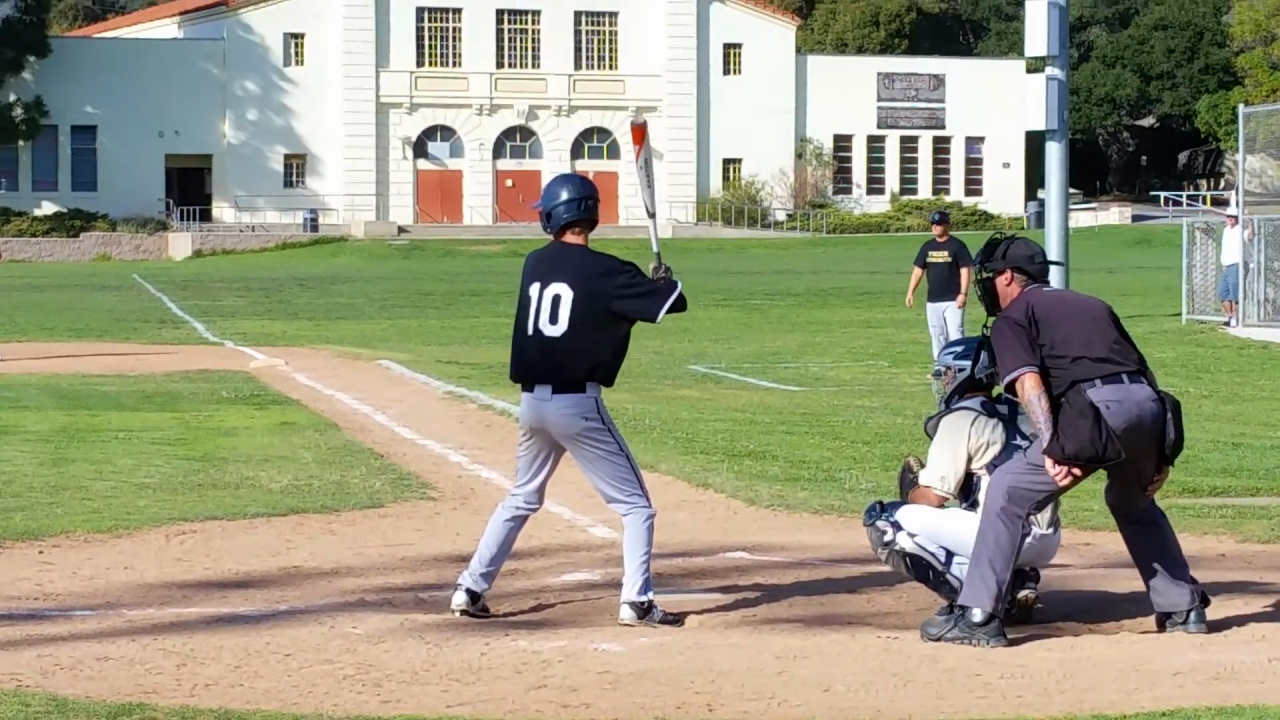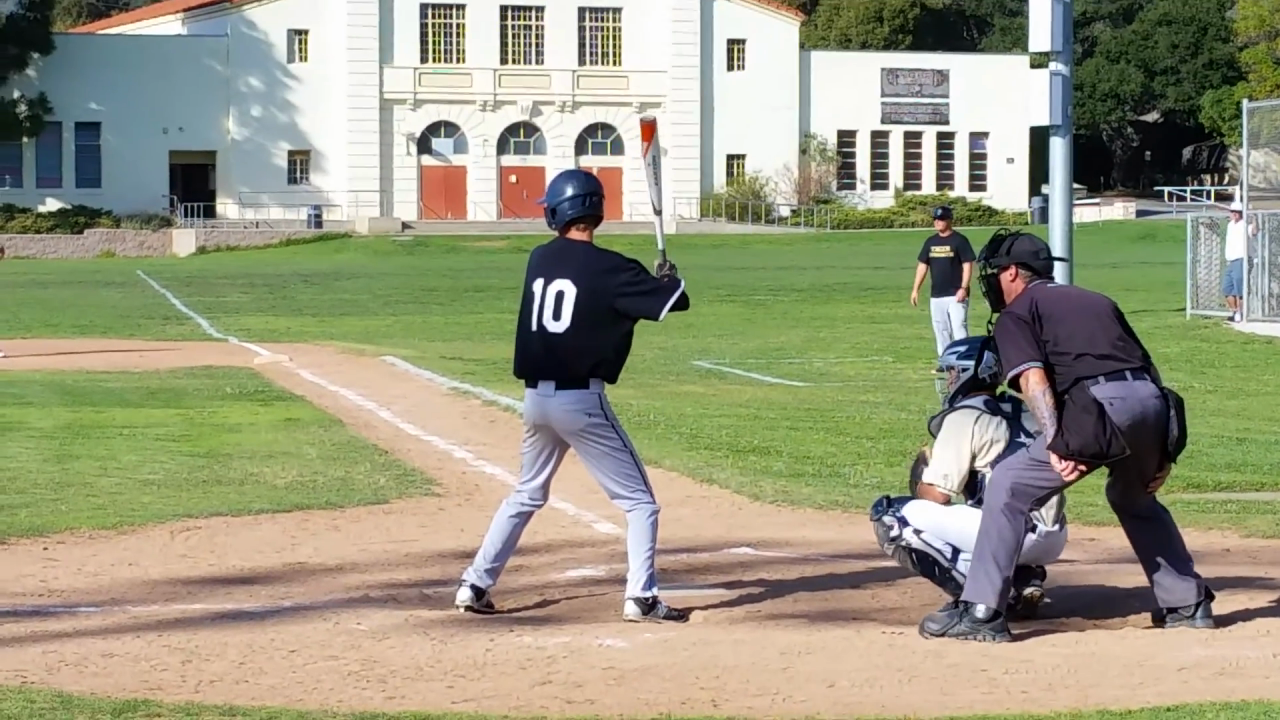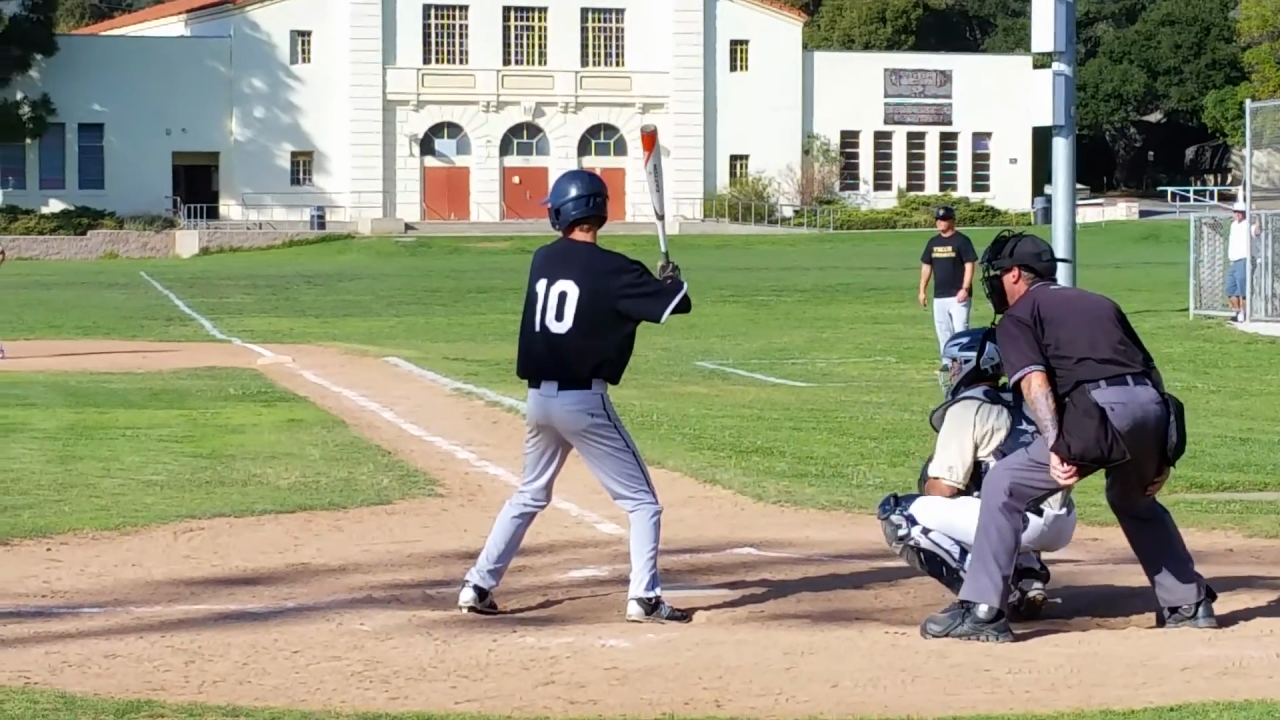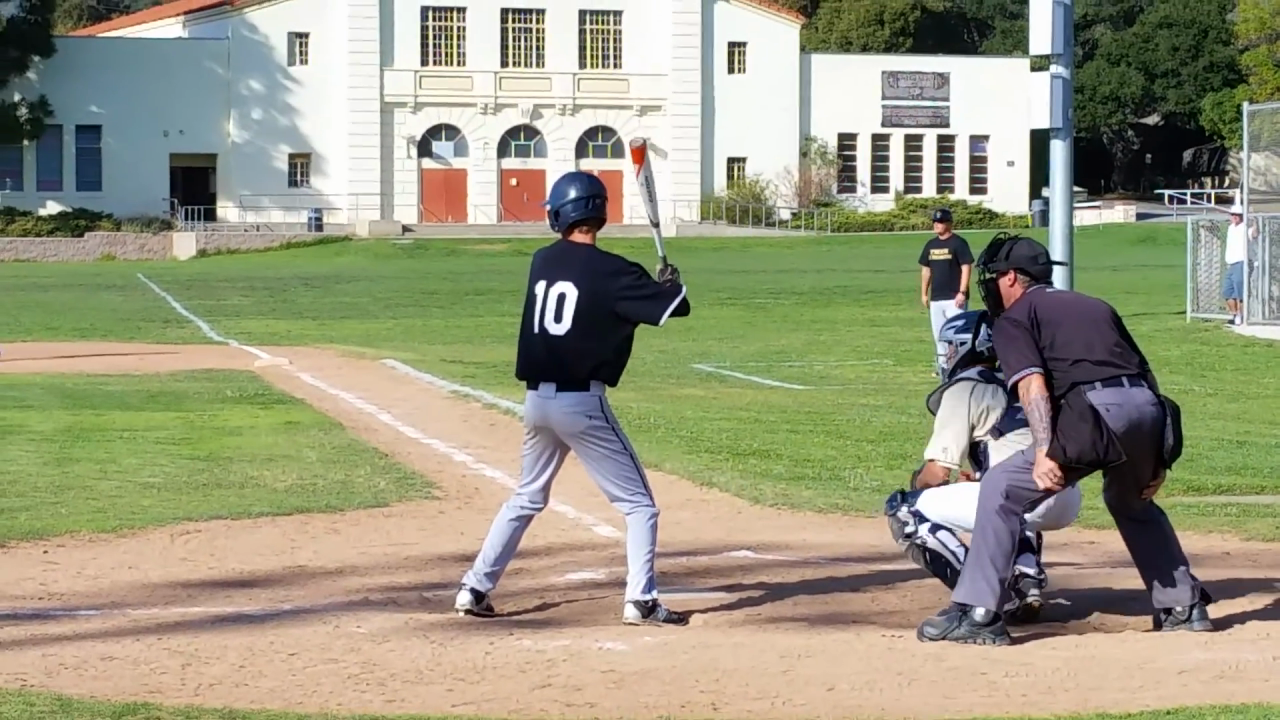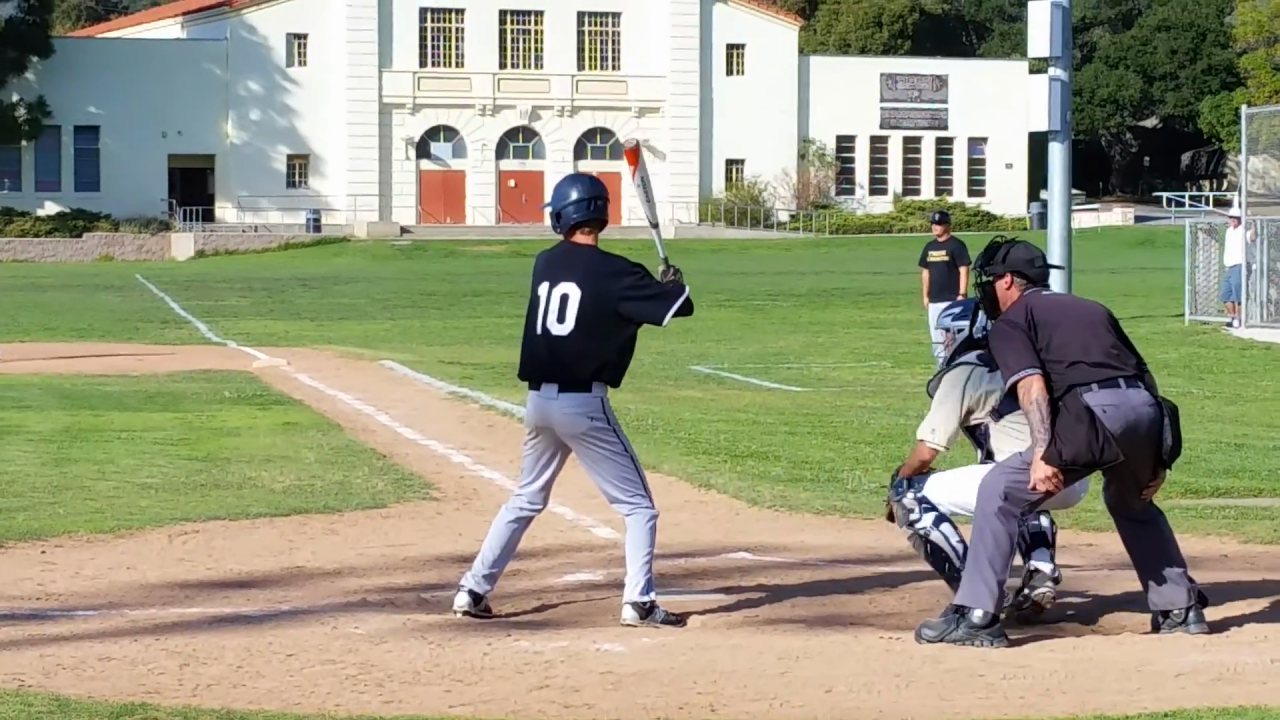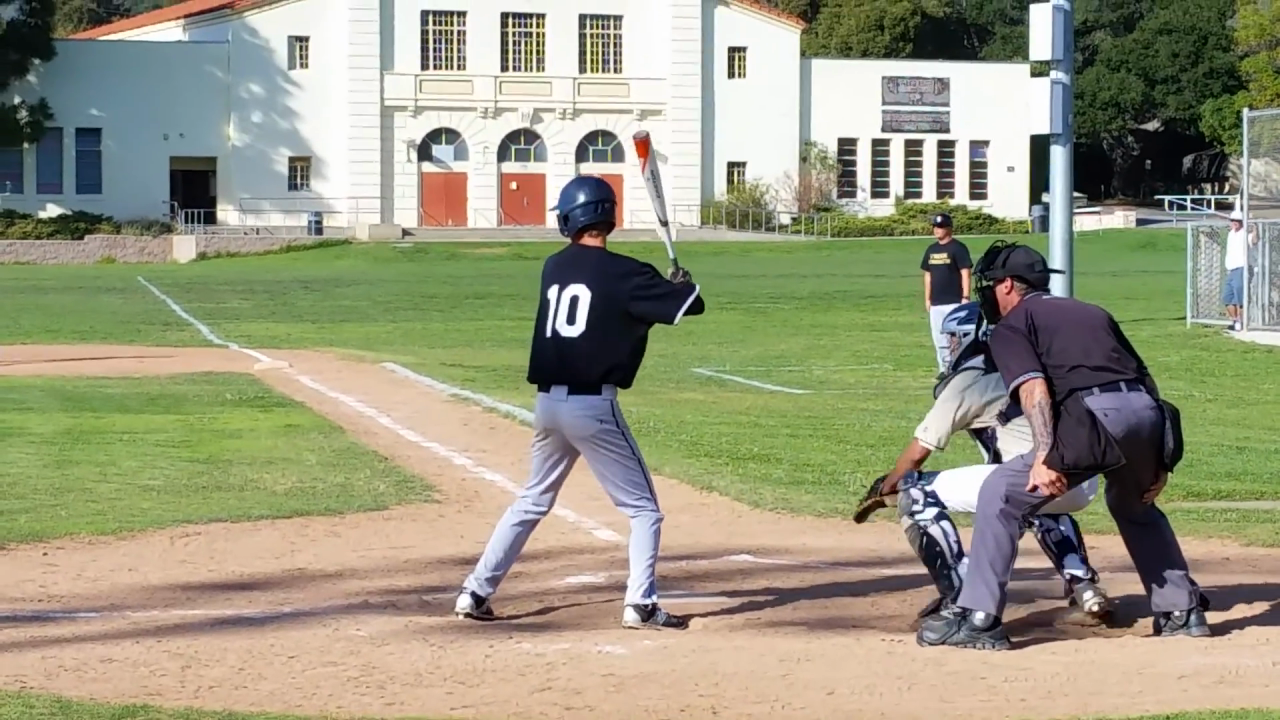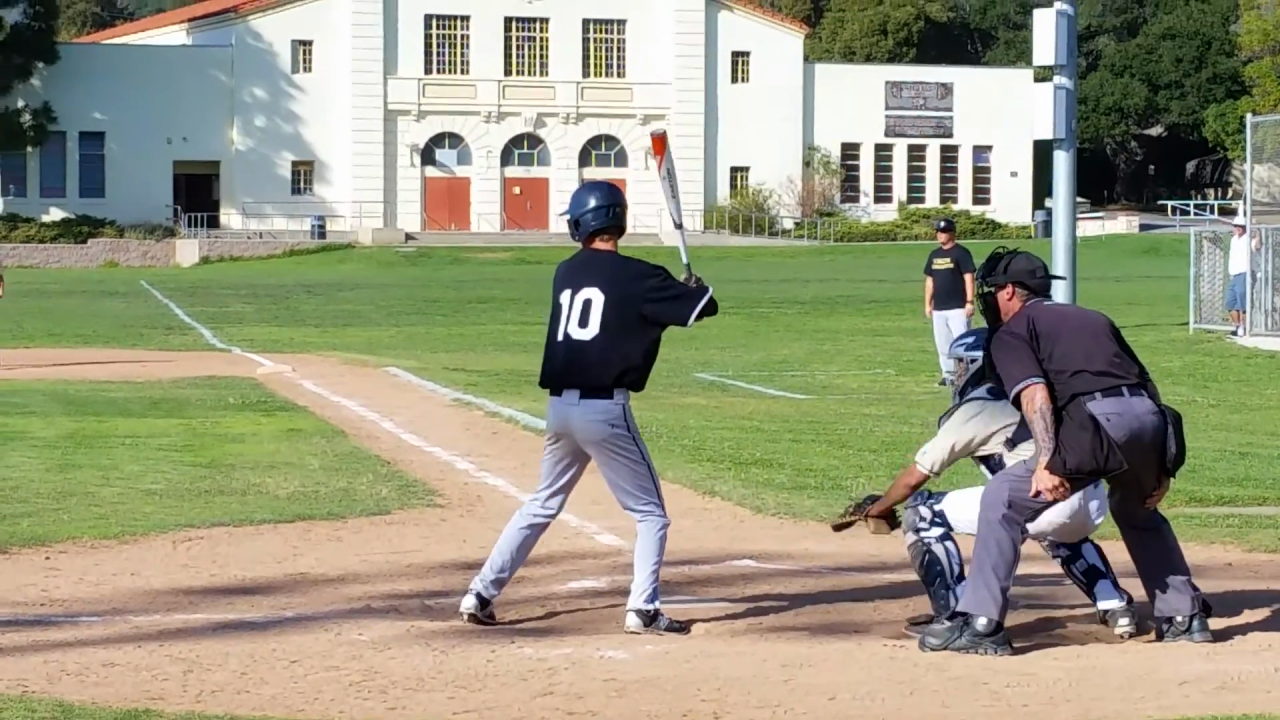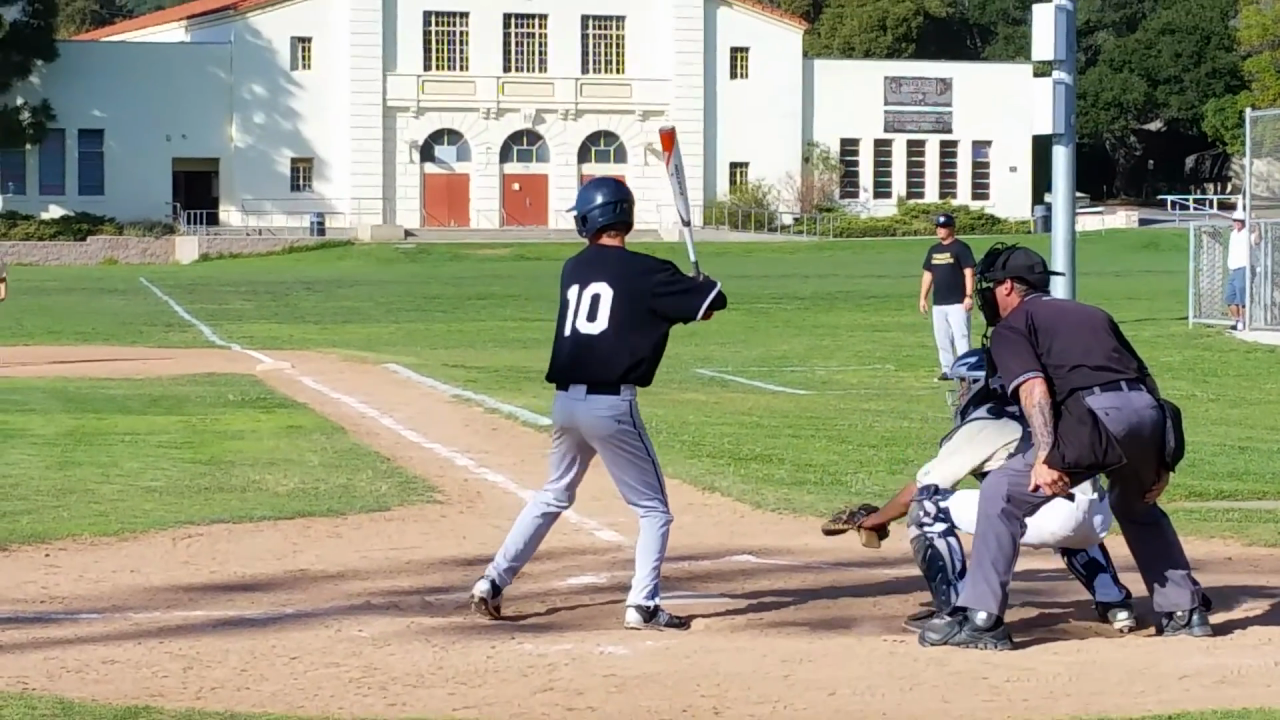
dt=0.1s
person 1, frame 1
left shoulder: (534, 263)
right shoulder: (606, 271)
right elbow: (674, 302)
left wrist: (642, 284)
right wrist: (660, 280)
left hip: (533, 401)
right hip: (577, 404)
left knee: (521, 499)
right knee: (636, 505)
left ankle: (469, 589)
right ankle: (636, 602)
person 1, frame 2
left shoulder: (538, 259)
right shoulder: (609, 267)
right elbow: (676, 301)
left wrist: (646, 281)
right wrist: (666, 278)
left hip: (537, 397)
right hip: (581, 399)
left knee: (526, 495)
right knee: (640, 502)
left ankle: (474, 585)
right ankle: (642, 598)
person 1, frame 3
left shoulder: (542, 259)
right shoulder: (611, 269)
right elbow: (678, 303)
left wrist: (650, 282)
right wrist: (670, 279)
left hip: (539, 398)
right hip: (583, 400)
left knee: (529, 496)
right knee: (642, 502)
left ankle: (477, 586)
right ankle: (644, 599)
person 1, frame 4
left shoulder: (542, 261)
right shoulder: (611, 270)
right elbow: (676, 307)
left wrist: (649, 285)
right wrist: (668, 282)
left hip: (538, 399)
right hip: (582, 402)
left knee: (526, 498)
right knee: (639, 505)
left ankle: (474, 589)
right ankle: (641, 601)
person 1, frame 5
left shoulder: (545, 262)
right shoulder: (613, 271)
right elbow: (679, 306)
left wrist: (650, 286)
right wrist: (671, 282)
left hip: (540, 400)
right hip: (583, 403)
left knee: (526, 499)
right knee: (638, 506)
left ankle: (472, 590)
right ankle: (639, 603)
person 1, frame 6
left shoulder: (553, 267)
right shoulder: (625, 272)
right elbow: (691, 305)
left wrist: (658, 289)
right wrist: (676, 285)
left hip: (549, 401)
right hip: (593, 405)
left knee: (532, 501)
right knee: (642, 509)
left ankle: (475, 592)
right ankle: (640, 605)
person 1, frame 7
left shoulder: (565, 271)
right shoulder: (637, 275)
right elbow: (704, 306)
left wrist: (671, 293)
right wrist: (689, 288)
left hip: (560, 406)
right hip: (604, 409)
left knee: (541, 505)
right knee: (650, 514)
left ankle: (480, 594)
right ankle: (643, 610)
person 1, frame 8
left shoulder: (573, 268)
right shoulder: (645, 270)
right elbow: (713, 301)
left wrist: (676, 300)
right wrist: (695, 288)
left hip: (566, 400)
right hip: (611, 405)
left knee: (552, 497)
right knee: (653, 509)
left ankle: (494, 581)
right ankle: (643, 606)
person 2, frame 1
left shoulder: (1012, 317)
right shoulder: (1094, 304)
left elbow: (1029, 383)
left wrist: (1050, 448)
right wrist: (1156, 451)
left hip: (1097, 411)
right hip: (1150, 405)
left knee: (1008, 492)
right knee: (1134, 504)
left ankle: (978, 616)
right ankle: (1183, 608)
person 2, frame 2
left shoulder: (1016, 313)
right shoulder: (1099, 300)
left elbow: (1033, 379)
left wrist: (1056, 445)
right wrist: (1159, 451)
left hip: (1102, 407)
right hip: (1152, 403)
left knee: (1008, 486)
right knee: (1135, 500)
left ankle: (981, 611)
right ankle: (1187, 604)
person 2, frame 3
left shoulder: (1018, 316)
right shoulder: (1102, 303)
left elbow: (1035, 383)
left wrist: (1057, 448)
right wrist: (1159, 453)
left hip: (1102, 411)
right hip: (1151, 407)
left knee: (1004, 485)
right knee: (1135, 501)
left ankle: (983, 611)
right ankle: (1189, 604)
person 2, frame 4
left shoulder: (1013, 318)
right shoulder: (1097, 306)
left elbow: (1033, 384)
left wrist: (1046, 451)
right wrist: (1155, 456)
left hip: (1097, 413)
right hip: (1148, 410)
left knee: (1001, 489)
right knee: (1133, 503)
left ankle: (979, 615)
right ankle: (1184, 606)
person 2, frame 5
left shoulder: (1010, 321)
right shoulder: (1093, 308)
left elbow: (1032, 386)
left wrist: (1043, 453)
right wrist: (1154, 457)
left hip: (1094, 414)
right hip: (1146, 410)
left knee: (1000, 491)
right knee: (1132, 503)
left ankle: (977, 616)
right ankle: (1181, 609)
person 2, frame 6
left shoulder: (1010, 325)
right shoulder: (1093, 312)
left elbow: (1034, 388)
left wrist: (1045, 456)
right wrist: (1156, 460)
left hip: (1097, 418)
right hip: (1147, 415)
left knee: (1000, 494)
right knee: (1135, 506)
left ankle: (979, 619)
right ankle: (1182, 611)
person 2, frame 7
left shoulder: (1012, 331)
right shoulder: (1094, 317)
left elbow: (1035, 394)
left wrist: (1047, 462)
right wrist: (1158, 465)
left hip: (1098, 422)
right hip: (1149, 419)
left knee: (1003, 499)
right knee: (1138, 511)
left ankle: (981, 624)
right ankle: (1185, 616)
person 2, frame 8
left shoulder: (1011, 326)
right shoulder: (1093, 313)
left elbow: (1034, 388)
left wrist: (1046, 456)
right wrist: (1158, 460)
left hip: (1098, 417)
right hip: (1148, 414)
left knee: (1002, 493)
right knee: (1138, 507)
left ankle: (980, 619)
right ankle: (1184, 611)
person 3, frame 1
left shoulder: (960, 418)
right shoulder: (1020, 414)
left elbow: (932, 498)
left wrist: (911, 492)
right hip: (1046, 541)
left knee: (882, 521)
right ankle: (1019, 582)
person 3, frame 2
left shoulder: (963, 416)
right shoulder: (1024, 412)
left elbow: (936, 496)
left wrist: (920, 486)
right hip: (1052, 538)
left knee: (888, 516)
right ankle: (1026, 579)
person 3, frame 3
left shoulder: (966, 407)
right shoulder: (1025, 404)
left elbow: (943, 489)
left wrist: (928, 483)
left hip: (1025, 522)
right hip: (1061, 525)
left knee: (896, 514)
right ankle: (1029, 579)
person 3, frame 4
left shoulder: (964, 388)
left elbow: (938, 473)
left wrist: (913, 491)
right wrist: (974, 478)
right hip: (1065, 501)
left knee: (906, 511)
right ankle: (1028, 583)
person 3, frame 5
left shoulder: (961, 373)
left elbow: (926, 452)
left wrist: (901, 479)
right hip: (1072, 480)
left knee: (909, 498)
right ankle: (1040, 578)
person 3, frame 6
left shoulder: (967, 379)
left elbow: (918, 450)
left wrist: (888, 484)
right hip: (1081, 481)
left knee: (916, 494)
left ankle: (959, 598)
right ankle: (1082, 586)
person 3, frame 7
left shoulder: (974, 408)
left elbow: (916, 475)
left wrist: (881, 506)
right hip: (1090, 501)
left knee: (922, 512)
left ankle: (955, 615)
right ankle: (1116, 607)
person 3, frame 8
left shoulder: (977, 427)
left elbow: (918, 490)
left wrist: (876, 517)
left hip: (1055, 514)
right hip: (1096, 515)
left knee: (929, 505)
left ankle: (954, 612)
right ankle: (1115, 603)
